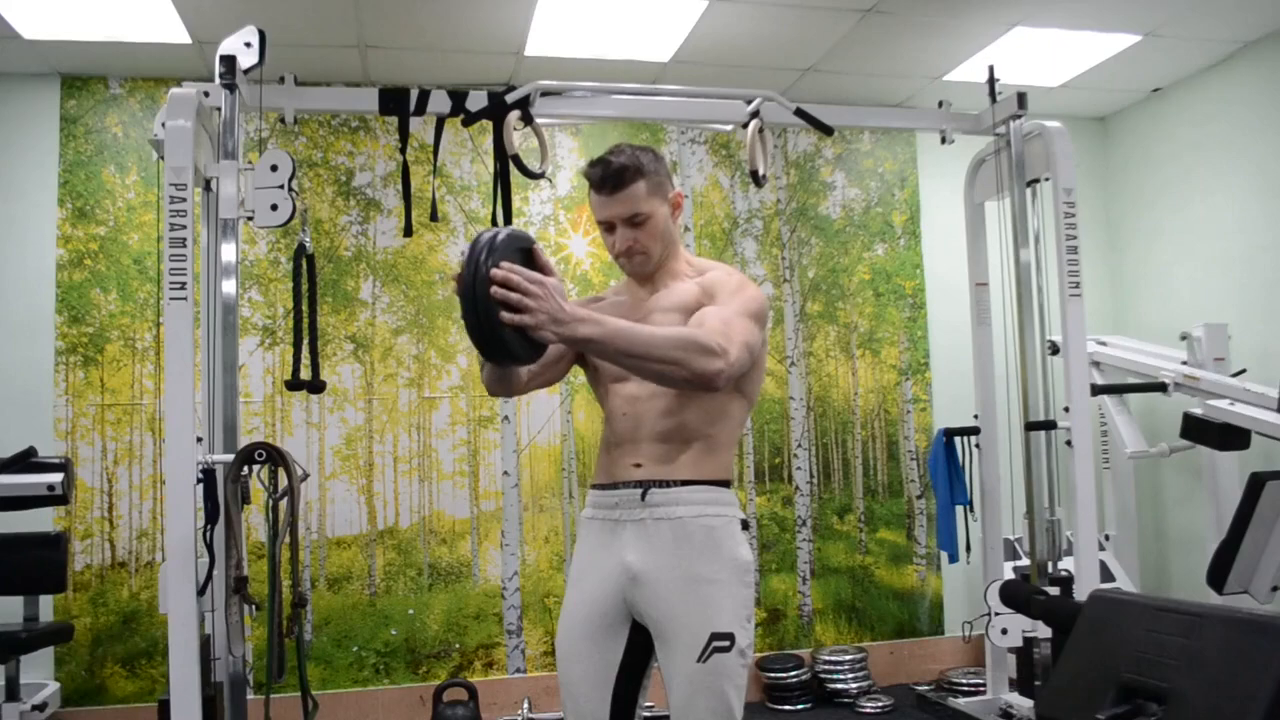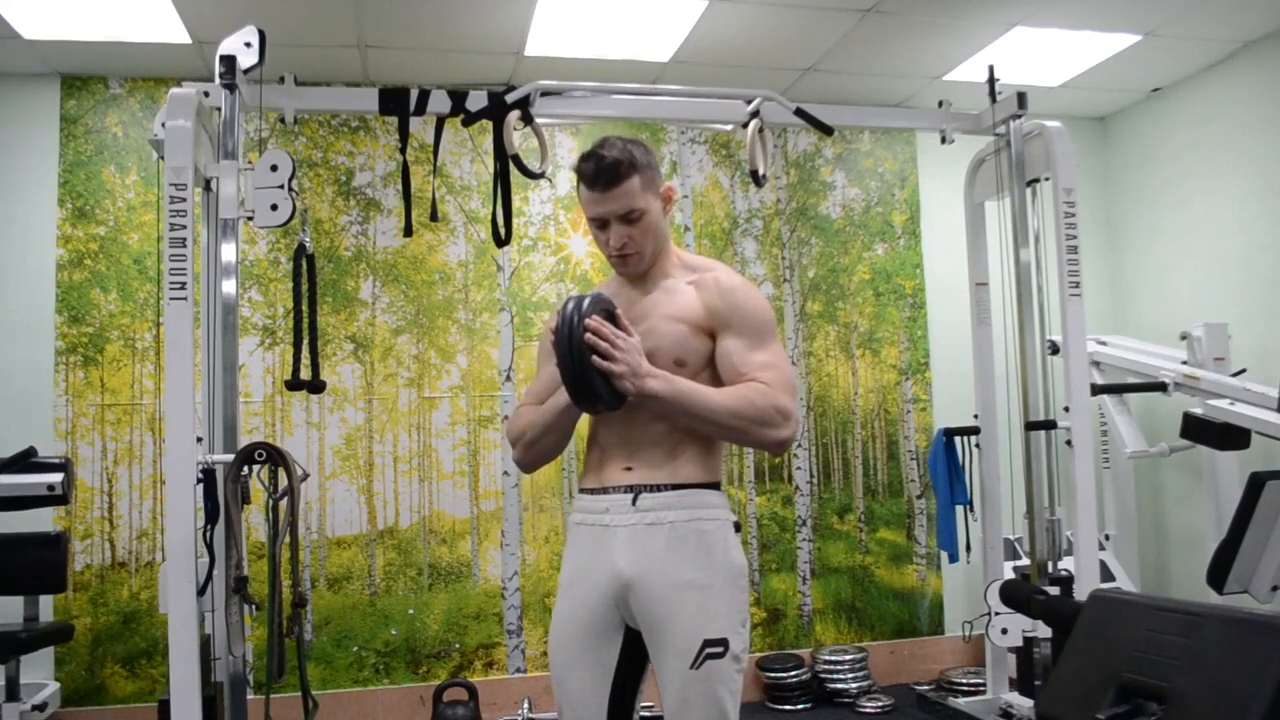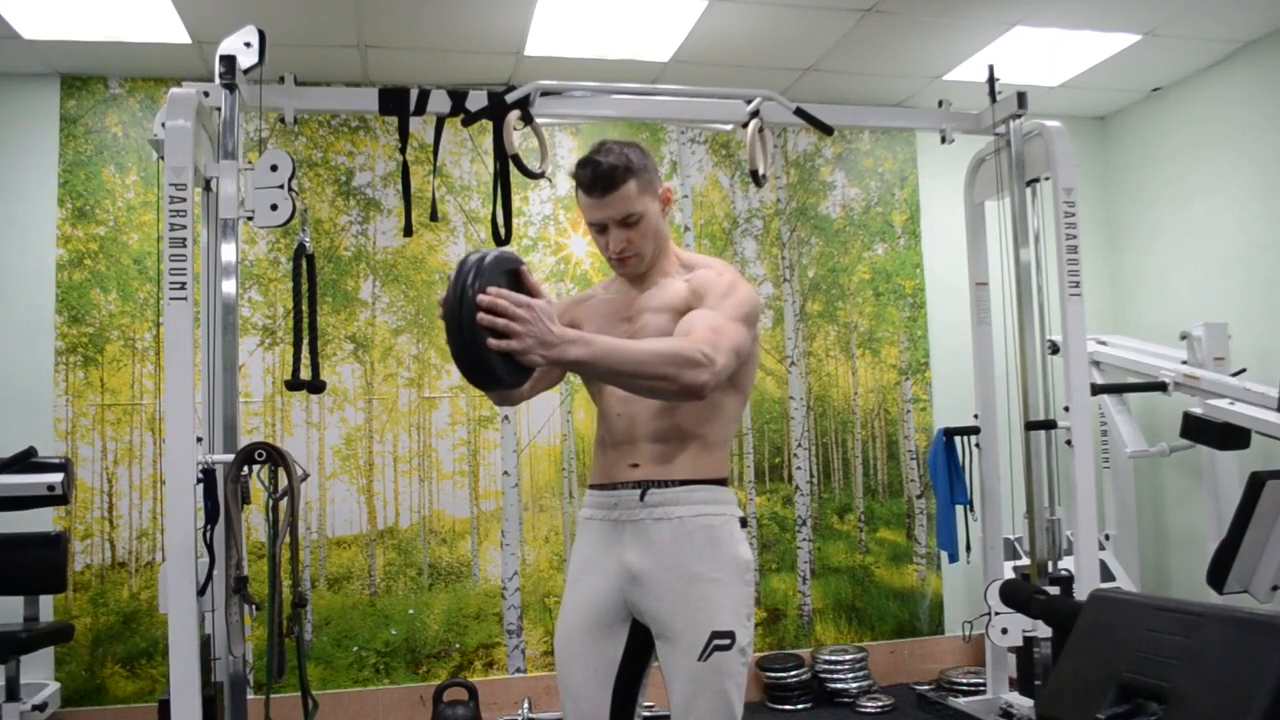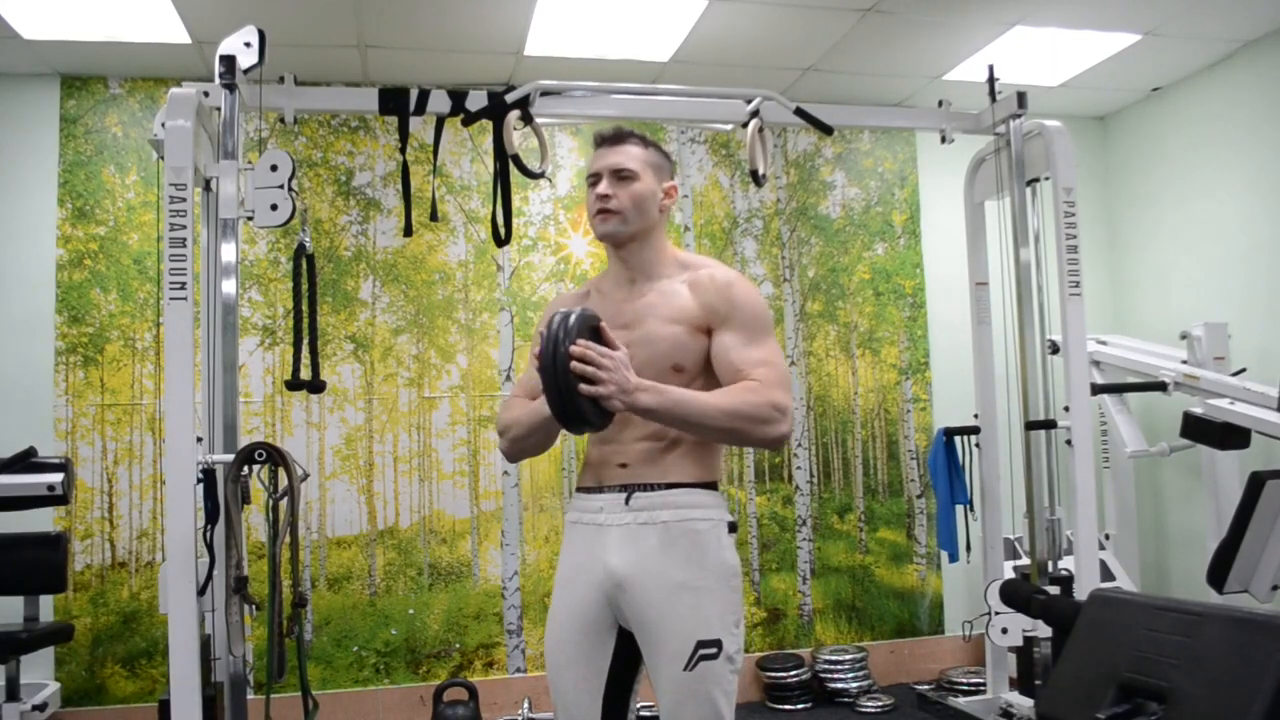
dt=1s
person 1, frame 1
left shoulder: (730, 291)
right shoulder: (592, 310)
left elbow: (709, 364)
right elbow: (507, 381)
left wrist: (573, 324)
right wrist: (502, 322)
left hip: (694, 530)
right hip: (602, 532)
person 1, frame 2
left shoulder: (722, 293)
right shoulder: (577, 319)
left elbow: (777, 421)
right elbow: (525, 449)
left wrist: (646, 380)
left hip: (688, 533)
right hip: (592, 537)
person 1, frame 3
left shoulder: (720, 287)
right shoulder: (583, 309)
left elbow: (695, 371)
right elbow: (512, 385)
left wrist: (561, 343)
right wrist: (494, 341)
left hip: (692, 528)
right hip: (601, 531)
person 1, frame 4
left shoulder: (717, 290)
right shoulder: (569, 310)
left elbow: (773, 415)
right elbow: (511, 436)
left wrist: (638, 393)
left hip: (681, 531)
right hip: (588, 534)
